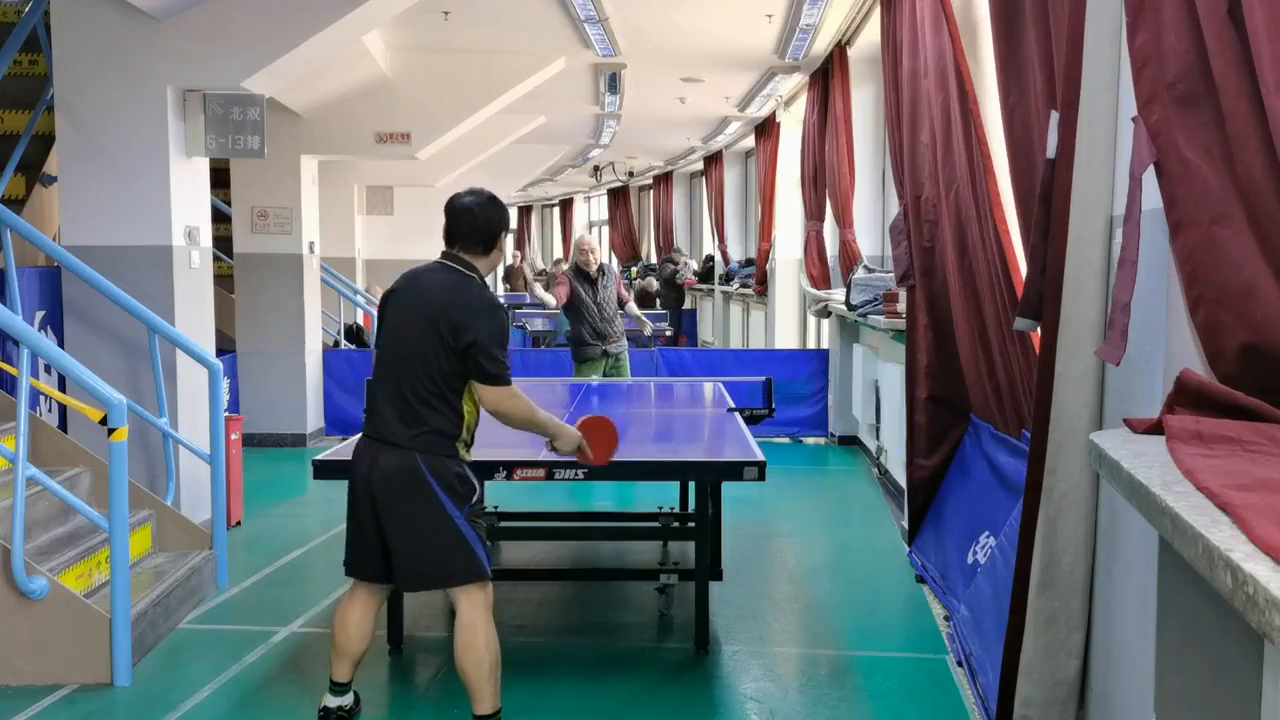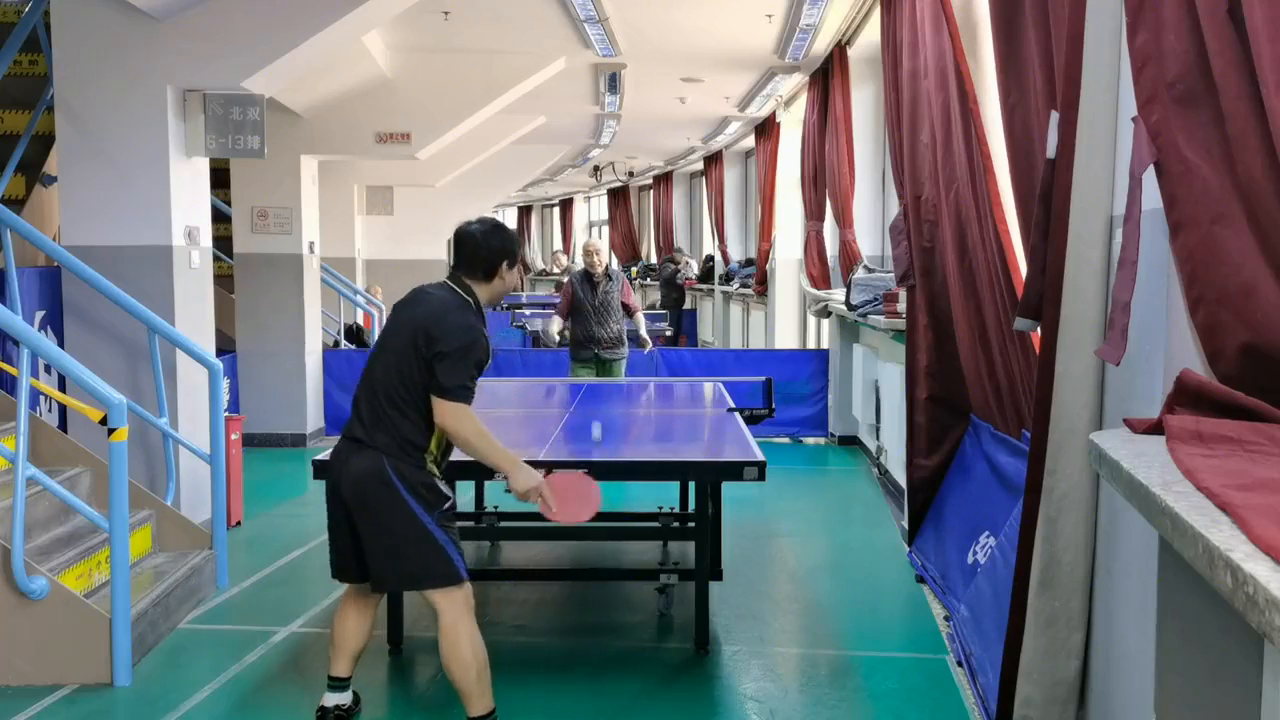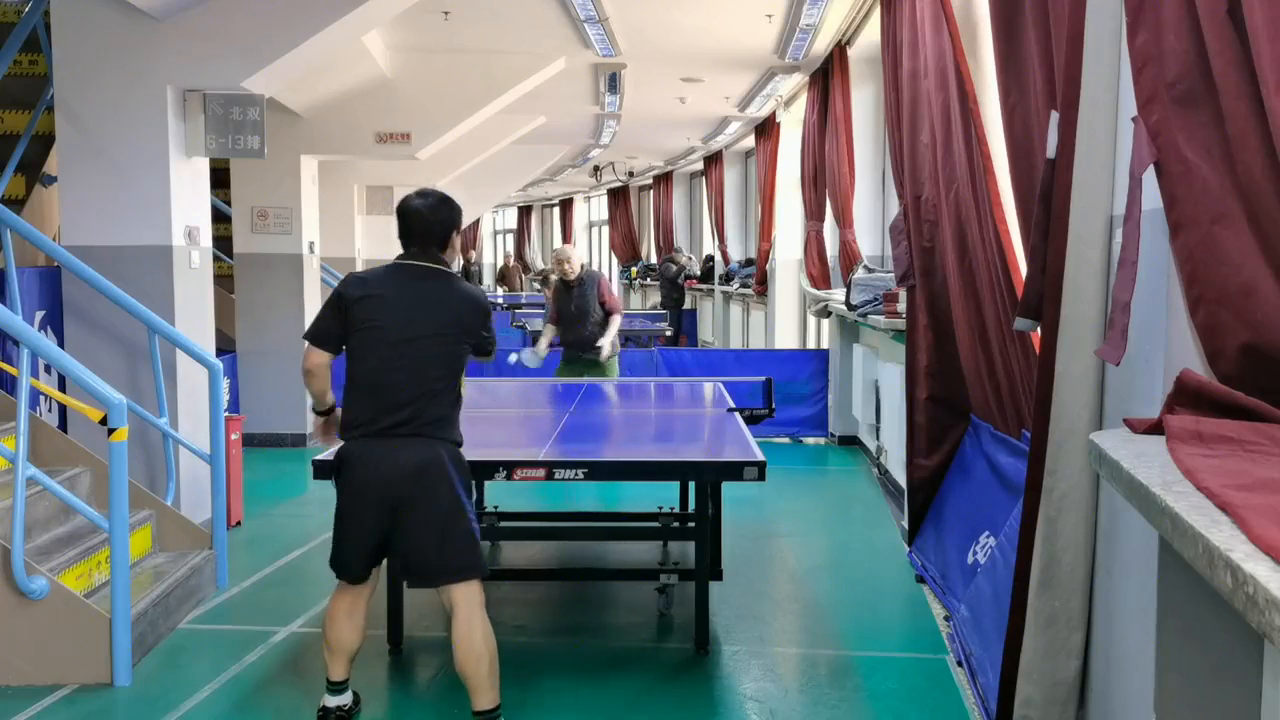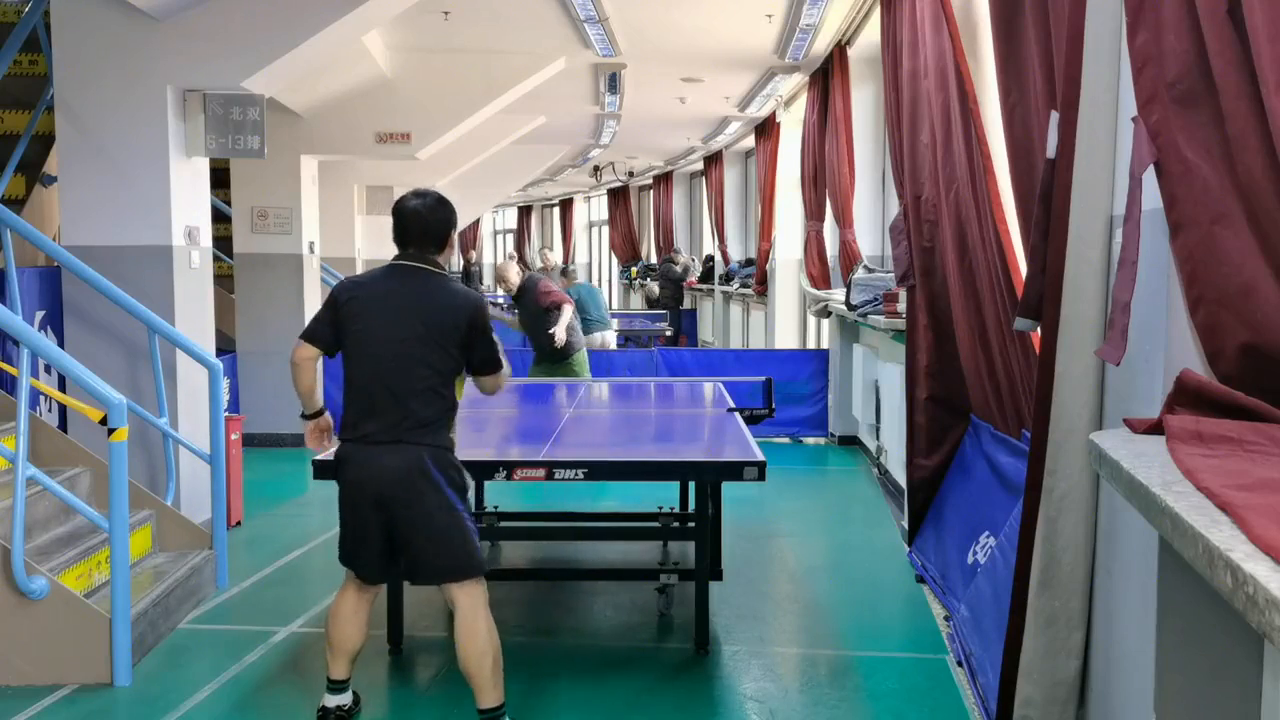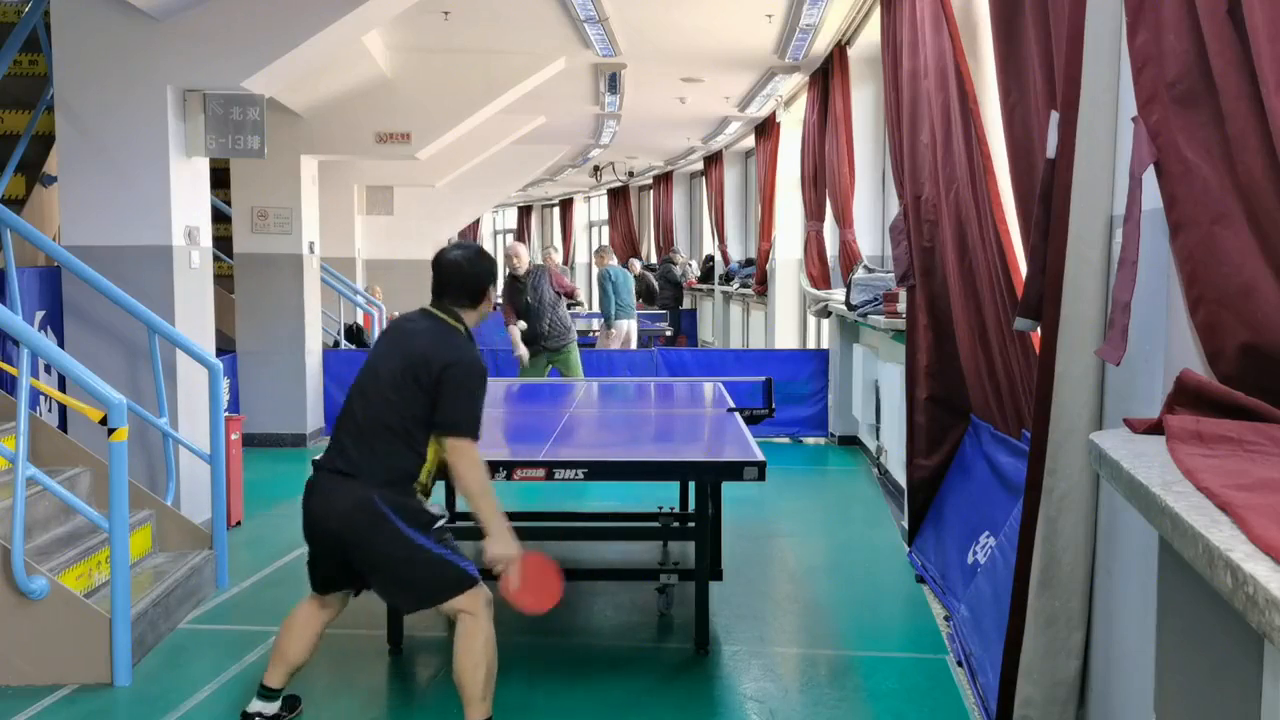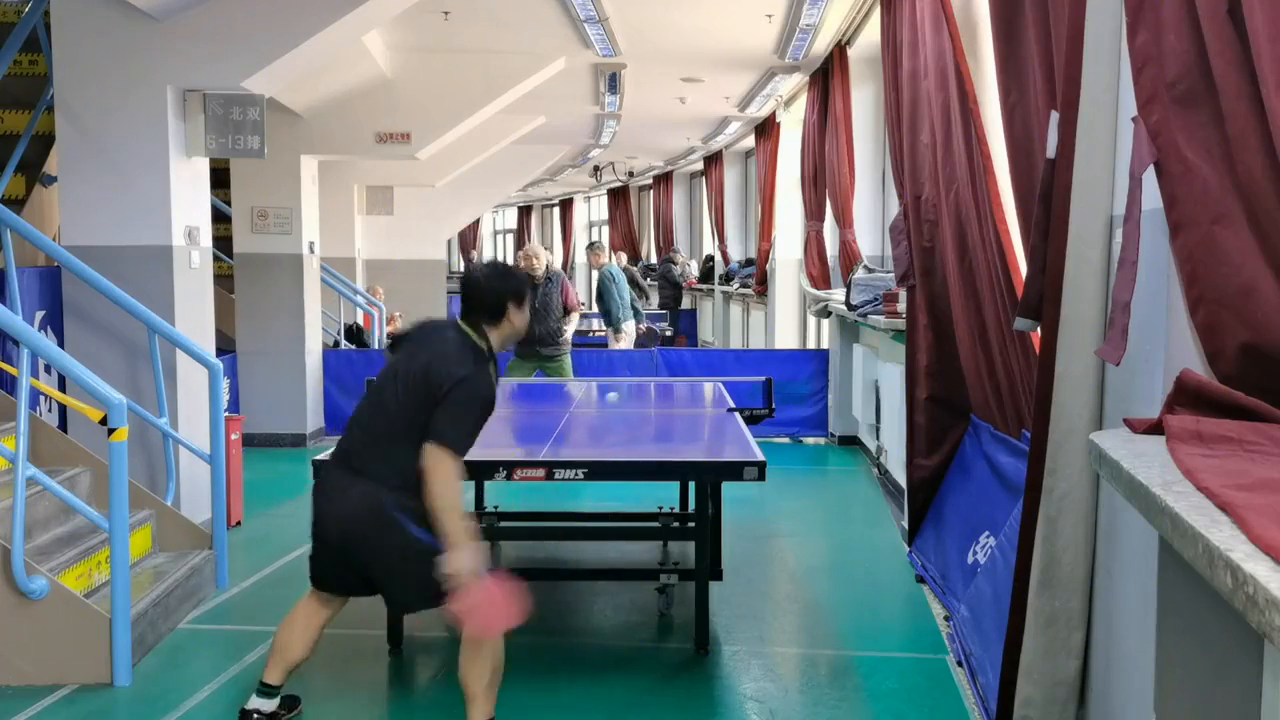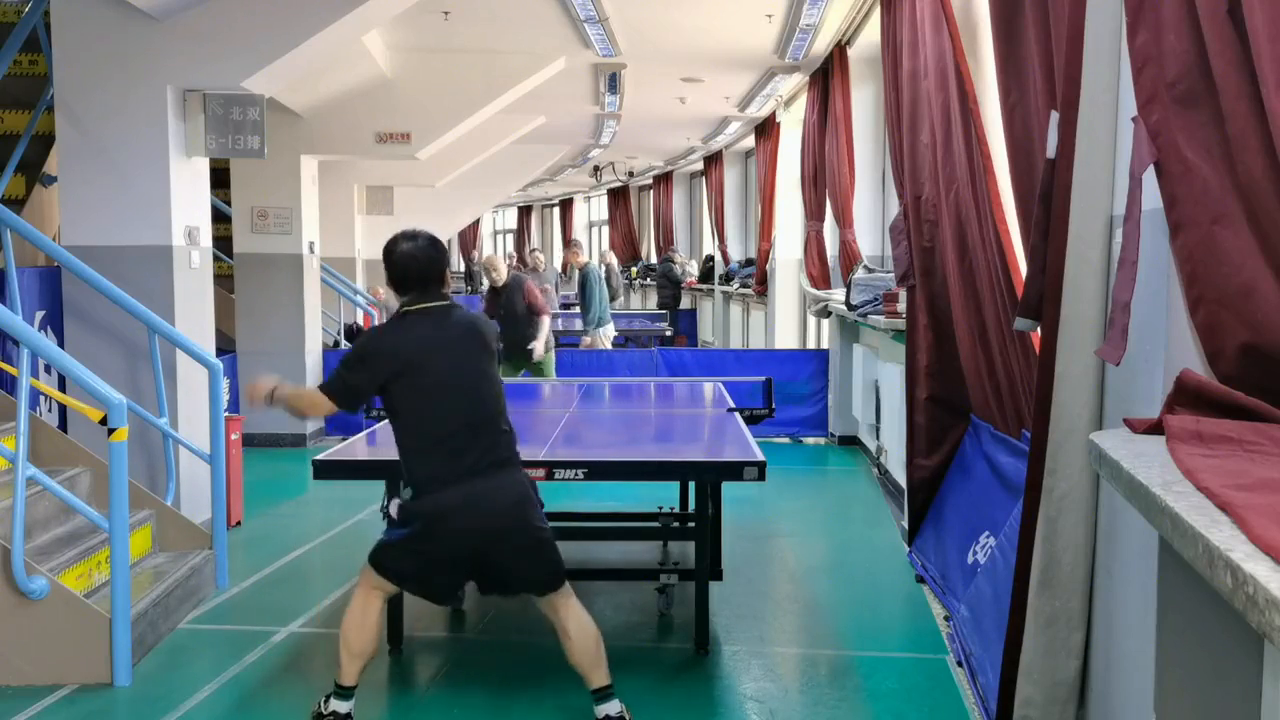
dt=0.4s
person 1, frame 1
left shoulder: (404, 285)
right shoulder: (481, 307)
right elbow: (498, 399)
right wrist: (557, 429)
left hip: (372, 457)
right hip: (428, 468)
left knee: (367, 586)
right knee: (473, 597)
person 1, frame 2
left shoulder: (419, 299)
right shoulder: (463, 328)
right elbow: (451, 416)
right wrist: (516, 469)
left hip: (349, 461)
right hip: (395, 473)
left knee: (362, 586)
right knee: (454, 601)
person 1, frame 3
left shoulder: (356, 288)
right shoulder: (470, 302)
left elbow: (315, 362)
right elbow: (484, 352)
left wrist: (326, 409)
left hip: (363, 458)
right hip: (430, 463)
left knee: (353, 582)
right knee: (465, 596)
person 1, frame 4
left shoulder: (351, 292)
right shoulder: (465, 304)
left elbow: (303, 357)
right elbow: (491, 383)
left wrist: (314, 413)
right wrist: (501, 360)
left hip: (360, 461)
right hip: (423, 465)
left knee: (359, 583)
right knee: (468, 595)
person 1, frame 5
left shoulder: (404, 328)
right shoulder: (462, 358)
right elbow: (460, 458)
right wrist: (497, 531)
left hip: (324, 492)
right hip: (375, 504)
left knee: (325, 599)
right knee: (474, 605)
person 1, frame 6
left shoulder: (429, 335)
right shoulder: (474, 380)
right elbow: (439, 466)
right wrist: (461, 545)
left hip: (333, 495)
right hip: (380, 509)
left knee: (324, 598)
person 1, frame 7
left shoulder: (380, 344)
right shoulder: (478, 326)
left elbow: (318, 406)
left wrist: (274, 392)
left hip: (439, 507)
right hip: (509, 497)
left knee: (370, 590)
right knee: (560, 601)
